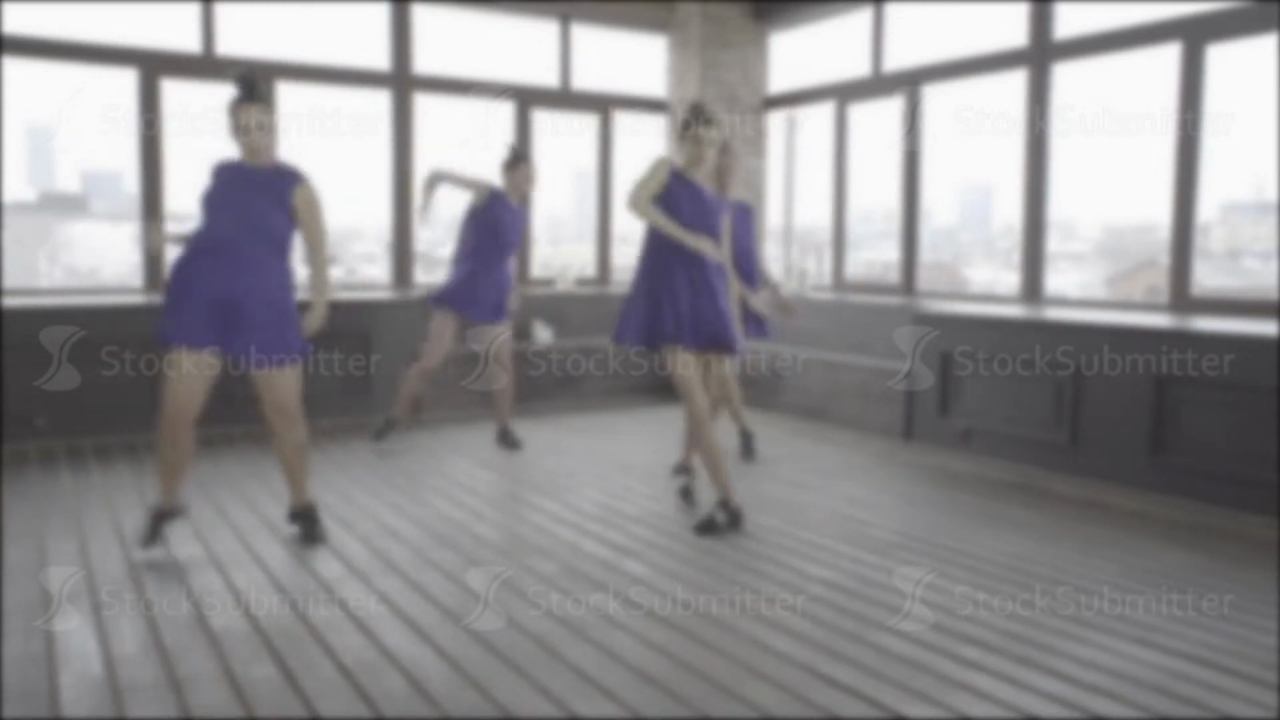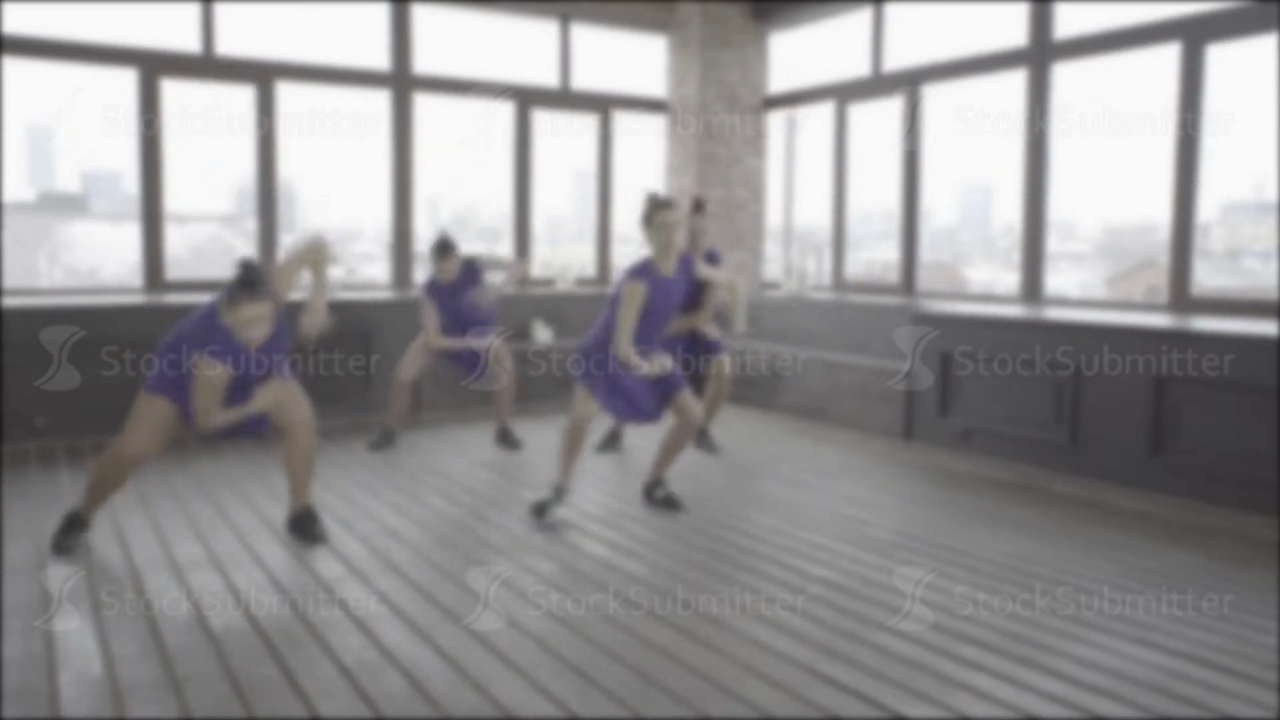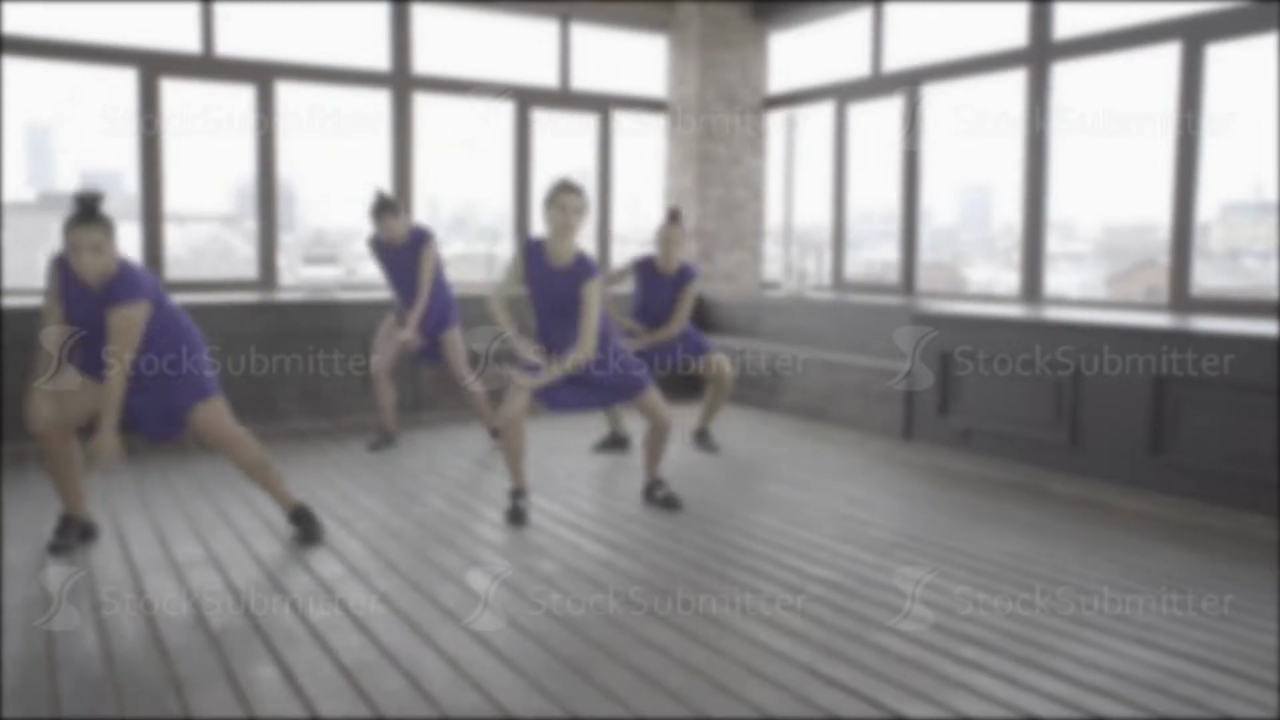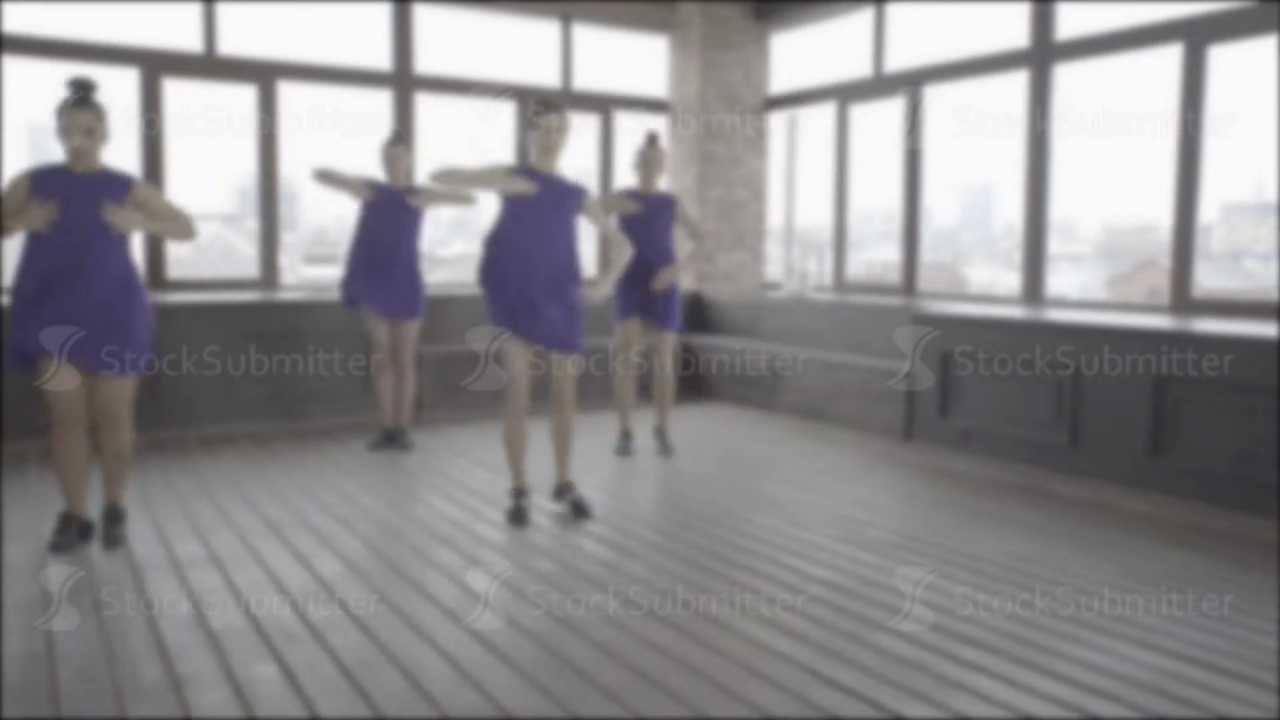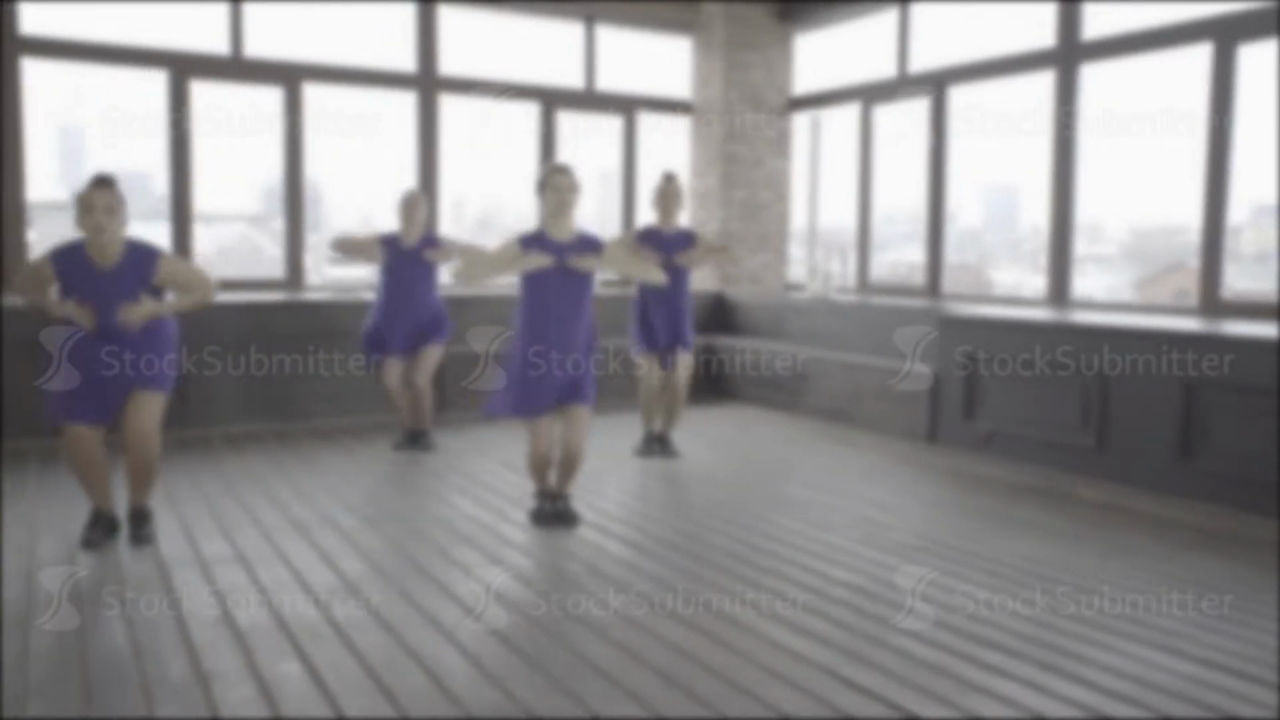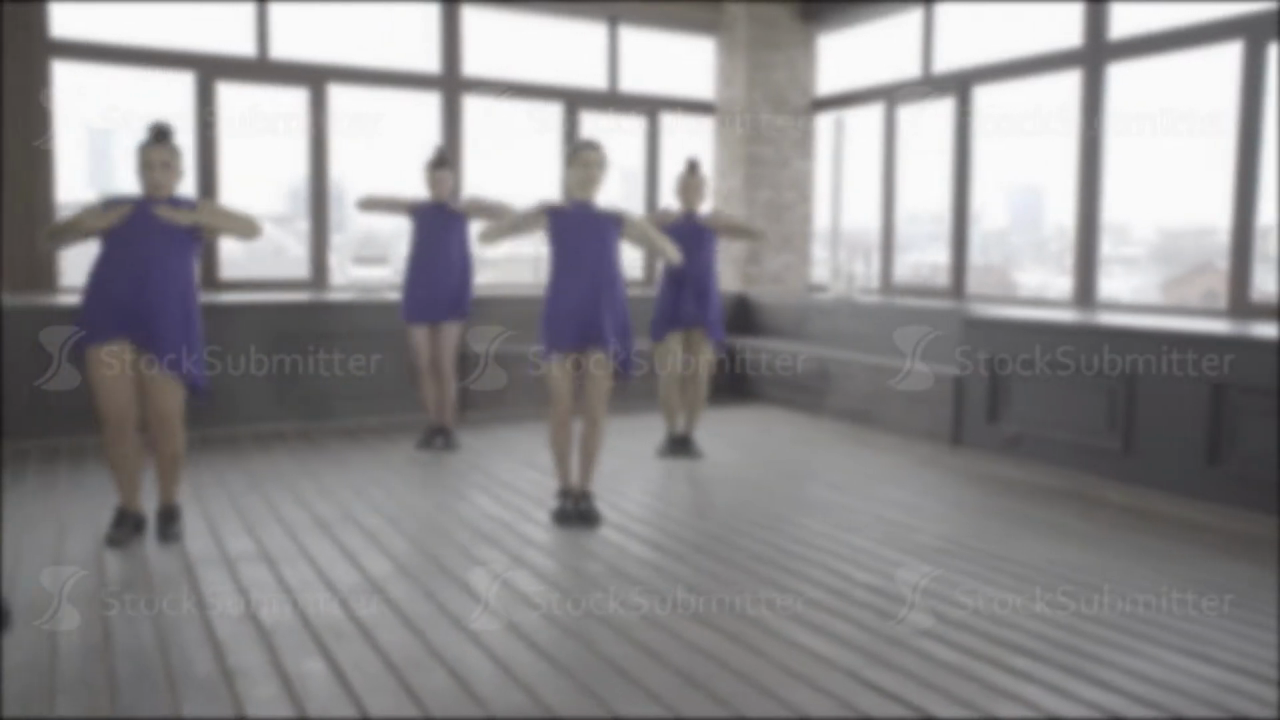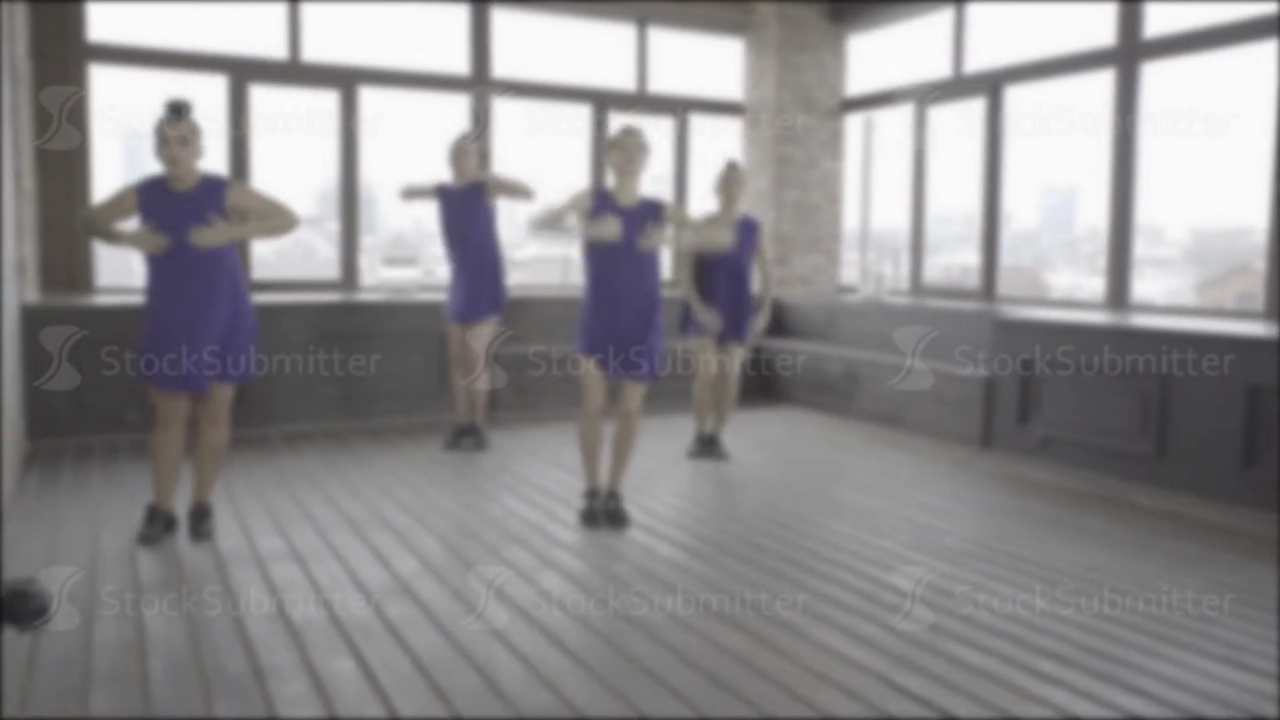
dt=0.4s
person 1, frame 1
left shoulder: (297, 188)
right shoulder: (224, 173)
left elbow: (318, 249)
left wrist: (319, 304)
right wrist: (173, 238)
left hip: (263, 309)
right hip: (201, 304)
left knee: (286, 412)
right knee: (178, 410)
left ankle: (301, 504)
right ankle: (167, 505)
person 1, frame 2
left shoulder: (267, 290)
right shoulder: (211, 355)
left elbow: (318, 248)
right elbow: (204, 421)
left wrist: (318, 301)
right wrist: (260, 404)
left hip: (252, 364)
right hip: (185, 364)
left knee: (302, 419)
right knee: (131, 448)
left ankle: (301, 511)
right ankle: (82, 515)
person 1, frame 3
left shoulder: (129, 296)
right shoulder: (61, 266)
left elbow: (118, 369)
right elbow: (53, 325)
left wrist: (107, 430)
right wrist: (43, 378)
left hip: (172, 361)
right hip: (104, 359)
left knee: (226, 437)
right knee: (45, 419)
left ankle: (293, 509)
right ankle: (76, 519)
person 1, frame 4
left shoulder: (126, 188)
left elbow: (188, 228)
left wrist: (140, 222)
left hip: (114, 318)
right hip: (56, 320)
left knee: (112, 418)
right knee: (66, 416)
left ankle: (115, 508)
right ankle: (76, 514)
person 1, frame 5
left shoulder: (151, 261)
right shoulder: (62, 260)
left elbow: (206, 288)
right elbow: (24, 284)
left wrist: (157, 308)
right wrist: (59, 308)
left hip: (146, 353)
right hip: (89, 355)
left knee: (143, 436)
right knee: (78, 445)
left ankle: (140, 510)
right ankle: (103, 512)
person 1, frame 6
left shoulder: (194, 210)
right shoulder: (113, 209)
left elbow: (252, 229)
right elbow: (52, 237)
left wrist: (192, 218)
right wrist: (90, 224)
left hip: (168, 318)
right hip: (110, 314)
left knee: (165, 421)
right knee: (117, 418)
left ankle: (168, 506)
right ankle: (129, 509)
person 1, frame 7
left shoulder: (226, 192)
right shoulder: (144, 194)
left elbow: (288, 219)
right elbow: (93, 221)
left wrist: (233, 231)
right wrist: (128, 238)
left hip: (223, 320)
right hip: (169, 321)
left knee: (214, 414)
right knee: (168, 415)
left ankle: (202, 505)
right ankle: (161, 509)
person 2, frame 1
left shoulder: (716, 207)
right shoulder: (664, 167)
left elbow: (724, 270)
right elbow: (635, 201)
left wrist: (730, 330)
right wrist: (691, 240)
left hip: (706, 307)
right hip: (670, 306)
left knee: (706, 398)
right knee: (696, 405)
right ankle: (728, 503)
person 2, frame 2
left shoulder: (686, 262)
right shoulder: (636, 281)
left elbow: (723, 279)
right elbow: (621, 344)
right wrist: (646, 368)
left hip: (648, 356)
right hip: (608, 353)
left knee: (693, 414)
right knee: (580, 418)
left ankle: (654, 481)
right ankle: (561, 485)
person 2, frame 3
left shoulder: (589, 274)
right shoulder: (528, 251)
left elbow: (586, 347)
right elbow: (496, 299)
left wrist: (543, 379)
right wrist: (519, 343)
left hip: (596, 348)
right hip: (546, 348)
left knee: (661, 417)
right knee: (509, 414)
left ankle: (653, 483)
right ankle: (519, 493)
person 2, frame 4
left shoulder: (576, 195)
right shoulder: (510, 175)
left elbow: (623, 244)
right elbow: (438, 179)
left wrist: (607, 281)
right wrist: (499, 184)
left hip: (562, 301)
right hip: (514, 301)
left knee: (564, 396)
right knee: (518, 397)
left ankle: (564, 483)
right ankle: (519, 492)
person 2, frame 5
left shoulder: (596, 246)
right shoulder: (524, 245)
left elbow: (660, 276)
right elbow: (462, 275)
left wrist: (604, 264)
right wrist: (519, 265)
left hip: (575, 360)
right hip: (534, 358)
left knee: (573, 449)
right knee: (542, 452)
left ankle: (561, 493)
right ankle: (542, 493)
person 2, frame 6
left shoulder: (616, 220)
right shoulder: (551, 214)
left elbow: (675, 258)
right elbow: (485, 236)
left wrist: (642, 224)
right wrist: (535, 213)
left hip: (604, 318)
right hip: (563, 314)
left knee: (595, 411)
right knee: (561, 409)
left ankle: (584, 492)
right ankle: (565, 491)
person 2, frame 7
left shoulder: (659, 209)
right shoulder: (592, 199)
right elbow: (539, 224)
left wrist: (670, 234)
right wrist: (586, 229)
left hip: (642, 323)
right hip: (599, 317)
left knee: (630, 412)
right knee: (593, 408)
left ankle: (613, 493)
right ankle: (592, 493)
person 3, frame 1
left shoulder: (746, 211)
left wrist: (777, 294)
right wrist: (746, 295)
left hip: (742, 305)
left knee: (719, 376)
right knee: (719, 375)
left ankle: (688, 460)
right ankle: (744, 428)
person 3, frame 2
left shoulder: (715, 261)
left elbow: (707, 313)
left wrist: (670, 327)
right wrist: (700, 324)
left hip: (700, 333)
right hip: (666, 327)
left knee: (723, 370)
left ankle: (702, 430)
right ankle: (616, 429)
person 3, frame 3
left shoulder: (689, 276)
right shoulder: (640, 266)
left elbow: (675, 326)
left wrist: (637, 342)
right wrist: (624, 322)
left hip: (677, 337)
right hip: (642, 334)
left knee: (724, 371)
left ankle: (702, 430)
right ankle: (617, 434)
person 3, frame 4
left shoulder: (671, 203)
right shoulder: (623, 197)
left elbow: (701, 240)
left wrist: (678, 266)
right wrist: (613, 206)
left hip: (662, 288)
right hip: (631, 288)
left knee: (662, 361)
right knee: (626, 357)
left ankle: (661, 427)
right ankle: (625, 432)
person 3, frame 5
left shoulder: (690, 238)
right shoulder: (640, 236)
left elbow: (729, 254)
left wrist: (697, 259)
right wrist: (635, 255)
left hip: (677, 321)
right hip: (648, 318)
left knee: (679, 384)
right knee: (651, 382)
left ankle: (664, 434)
right ankle: (649, 433)
person 3, frame 6
left shoulder: (713, 226)
right shoulder: (665, 223)
left elbow: (758, 235)
left wrist: (726, 220)
right wrist: (656, 218)
left hip: (705, 304)
right hip: (672, 302)
left knee: (698, 375)
right knee: (670, 372)
left ankle: (687, 435)
right ankle: (672, 434)
person 3, frame 7
left shoulder: (753, 228)
right shoulder: (701, 227)
left elbow: (767, 275)
right elbow: (682, 274)
left wrist: (764, 313)
right wrist: (699, 310)
left hip: (736, 310)
right hip: (705, 309)
left knee: (730, 375)
right knee: (706, 371)
left ankle: (714, 438)
right ankle: (701, 436)
person 4, frame 1
left shoulder: (518, 212)
right shoulder: (488, 193)
right elbow: (437, 175)
left wrist: (511, 287)
right wrist: (427, 197)
left hip: (491, 295)
right hip: (461, 289)
left knee: (504, 365)
right knee: (430, 362)
left ankle: (504, 428)
right ankle: (396, 416)
person 4, frame 2
left shoulder: (473, 263)
right shoulder: (430, 292)
left elbow: (517, 269)
right elbow: (432, 340)
left wrist: (492, 292)
right wrist: (470, 343)
left hip: (480, 325)
right hip: (442, 335)
left knee: (505, 366)
right knee: (404, 374)
left ankle: (503, 428)
right ankle: (390, 430)
person 4, frame 3
left shoulder: (425, 238)
right shoulder: (377, 243)
left elbow: (425, 288)
right elbow: (397, 285)
left wrist: (409, 327)
right wrist: (409, 325)
left hip: (438, 311)
right hip: (407, 310)
left knee: (462, 375)
right knee: (379, 367)
left ankle: (494, 427)
right ankle: (387, 431)
person 4, frame 4
left shoulder: (420, 195)
right shoulder: (371, 190)
left elbow: (469, 199)
right elbow: (320, 174)
left wrist: (430, 199)
right wrist: (354, 188)
left hip: (405, 286)
right hip: (372, 286)
left knee: (405, 361)
right knee: (382, 357)
left ankle: (402, 429)
right ankle: (387, 428)
person 4, frame 5
left shoulder: (435, 244)
right shoulder: (384, 243)
right elbow: (336, 244)
left wrist: (449, 255)
right wrist: (366, 255)
left hip: (429, 326)
right hip: (393, 327)
left knee: (419, 381)
right knee: (392, 384)
left ankle: (424, 430)
right ankle: (409, 428)
person 4, frame 6
left shoulder: (461, 209)
right shoulder: (416, 208)
left elbow: (509, 215)
right elbow: (362, 204)
left wrist: (473, 204)
right wrist: (399, 202)
left hip: (449, 297)
right hip: (417, 295)
left knee: (445, 365)
right knee: (424, 365)
left ankle: (448, 427)
right ankle: (434, 425)
person 4, frame 7
left shoulder: (486, 188)
right shoulder: (443, 190)
left elbow: (528, 194)
right elbow: (404, 194)
left wrist: (492, 177)
right wrist: (424, 189)
left hip: (485, 282)
right hip: (461, 283)
left knee: (476, 359)
right knee: (457, 358)
left ankle: (477, 425)
right ankle: (462, 425)
